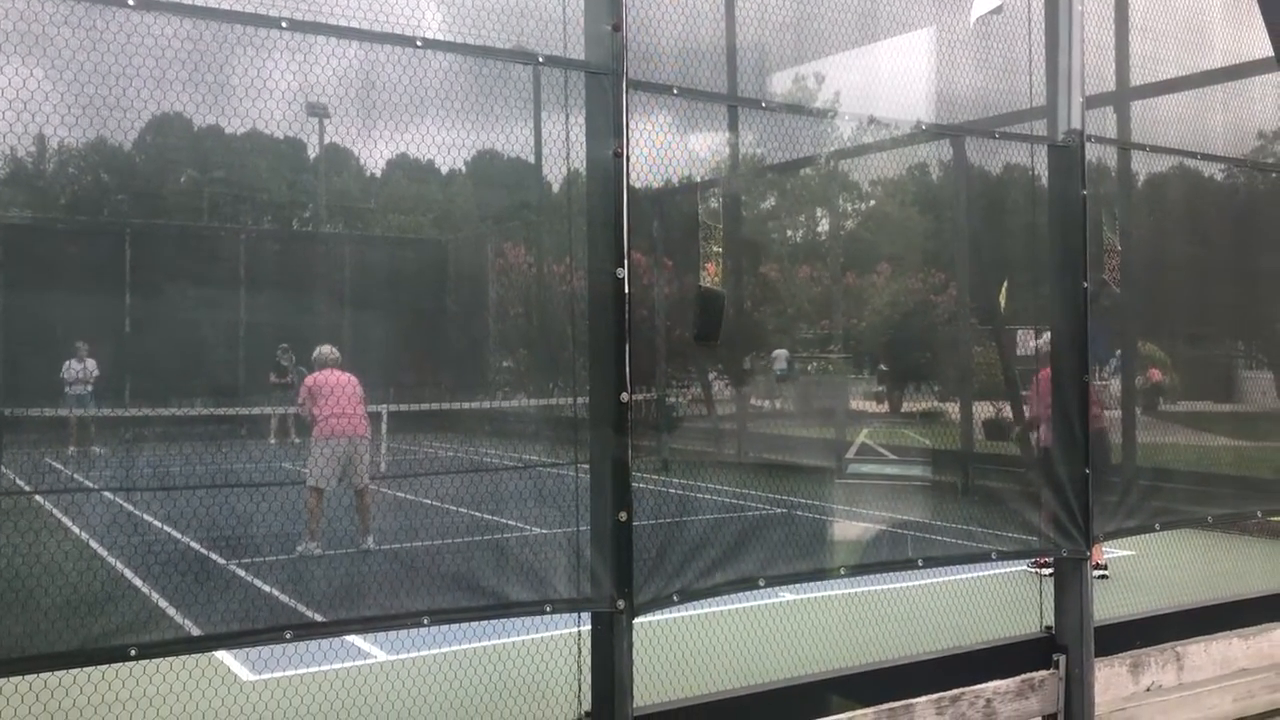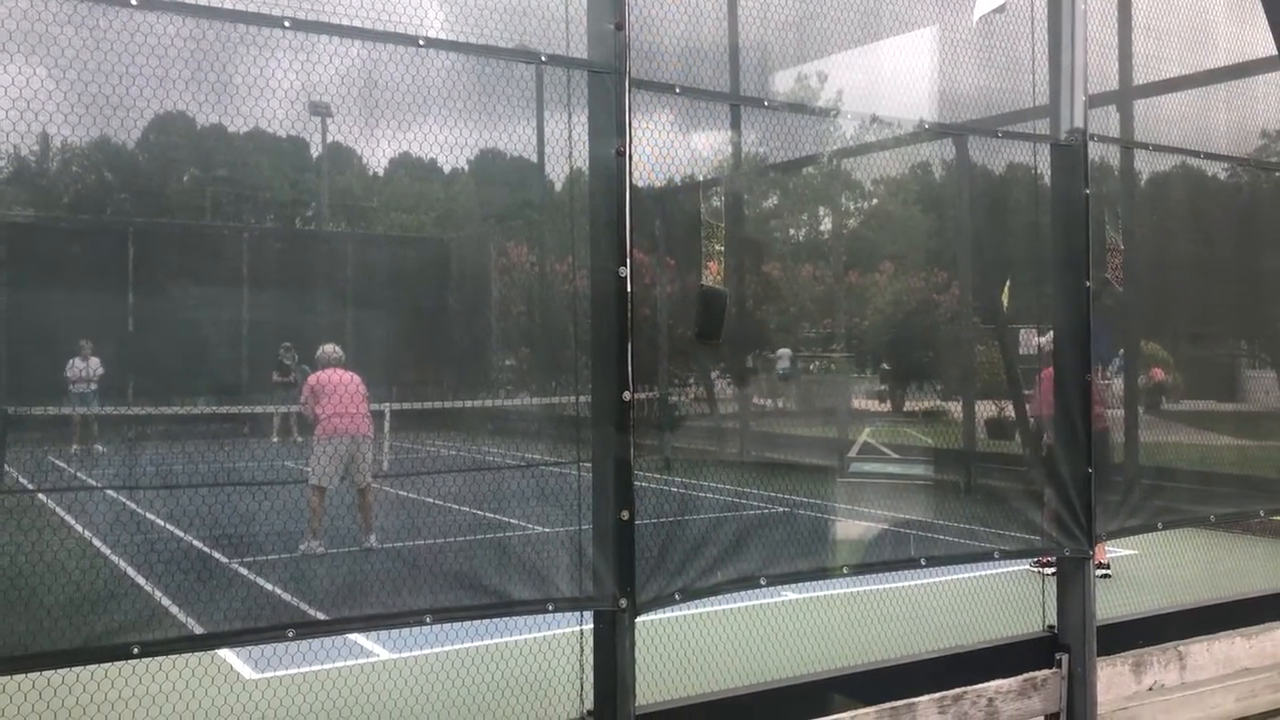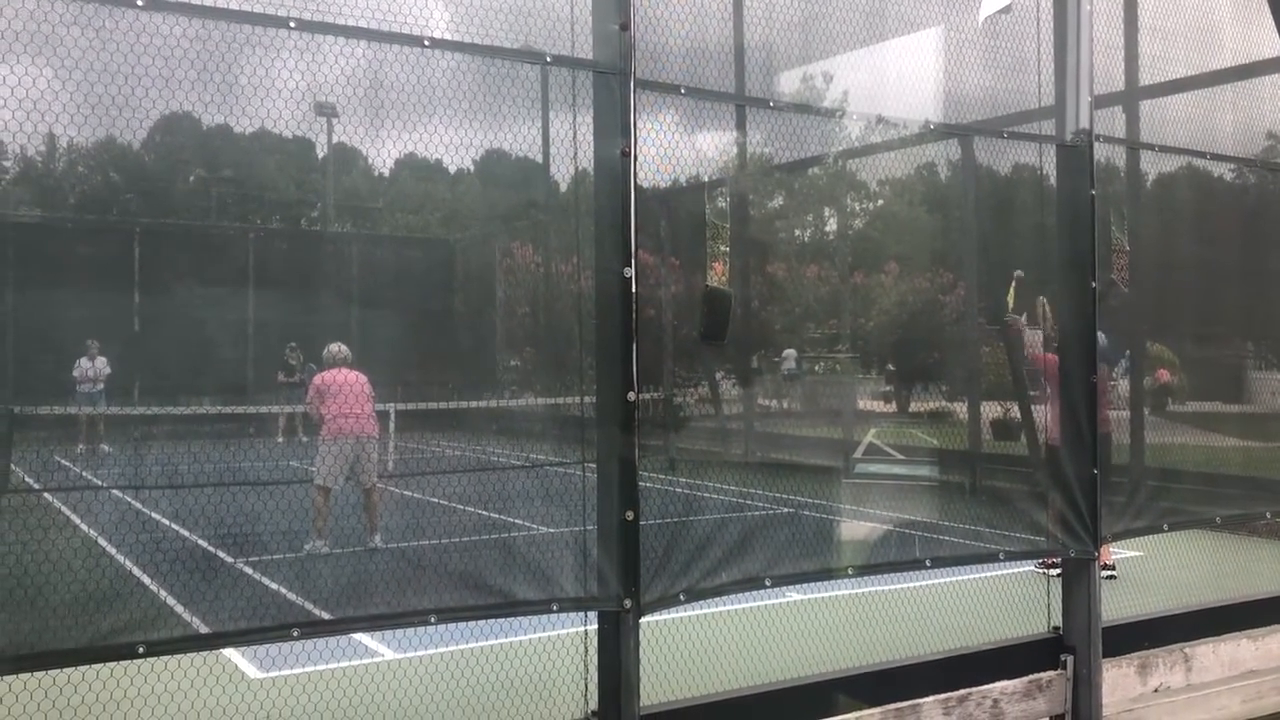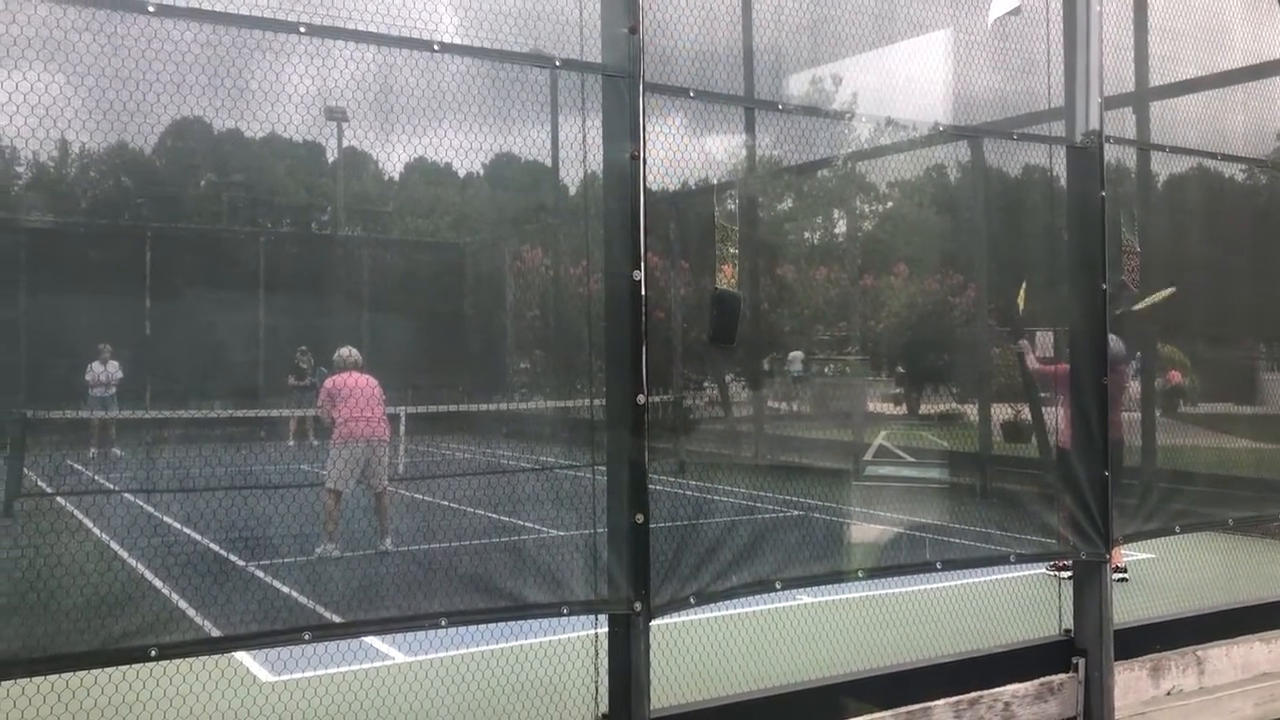
dt=0.4s
person 1, frame 1
left shoulder: (1043, 377)
left elbow: (1038, 417)
right elbow: (1096, 408)
left wrist: (1021, 431)
right hip: (1095, 438)
left ankle: (1047, 558)
right ankle: (1097, 559)
person 1, frame 2
left shoulder: (1046, 376)
left elbow: (1042, 417)
right elbow: (1100, 407)
right hip: (1097, 438)
left ankle: (1049, 558)
right ankle: (1100, 558)
person 1, frame 3
left shoulder: (1061, 368)
right shoulder: (1101, 371)
left elbow: (1033, 354)
left wrist: (1022, 327)
right wrist: (1053, 339)
left hip: (1064, 444)
right hip: (1099, 441)
left ankle: (1054, 559)
right ankle: (1105, 558)
person 1, frame 4
left shoulder: (1073, 375)
right shoulder: (1118, 376)
left elbow: (1036, 369)
left wrist: (1027, 352)
right hip: (1111, 446)
left ankle: (1065, 562)
right ankle: (1117, 562)
person 2, frame 1
left shoulder: (310, 380)
right shoulder: (352, 379)
left elbow: (307, 413)
left hip: (328, 434)
right hip: (359, 432)
left knee: (315, 488)
right knee: (362, 487)
left ankle: (312, 542)
right ankle: (367, 538)
person 2, frame 2
left shoulder: (314, 379)
right shoulder: (356, 378)
left elbow: (309, 412)
left hip: (331, 433)
right hip: (362, 431)
left knee: (317, 487)
right knee: (364, 486)
left ankle: (314, 541)
right ankle: (369, 536)
person 2, frame 3
left shoulder: (320, 379)
right shoulder: (362, 378)
left elbow: (314, 413)
left hip: (337, 433)
right hip: (367, 432)
left knee: (322, 487)
right knee: (369, 486)
left ankle: (319, 540)
right ankle: (374, 536)
person 2, frame 4
left shoulder: (331, 383)
right shoulder: (373, 382)
left elbow: (326, 416)
left hip: (348, 437)
right hip: (378, 435)
left knee: (333, 491)
right knee: (380, 489)
left ankle: (330, 544)
right ankle: (385, 539)
